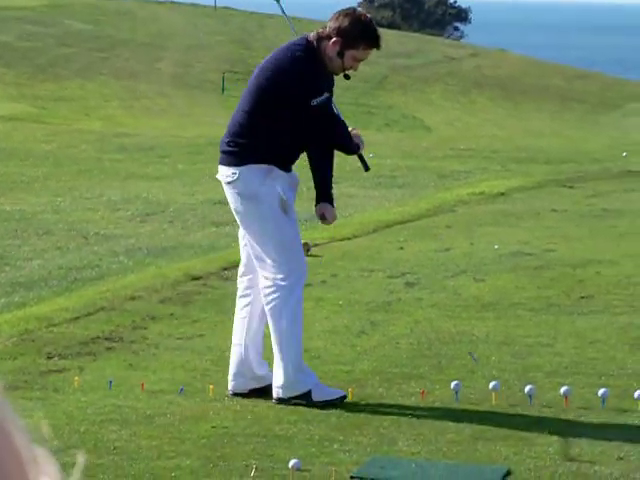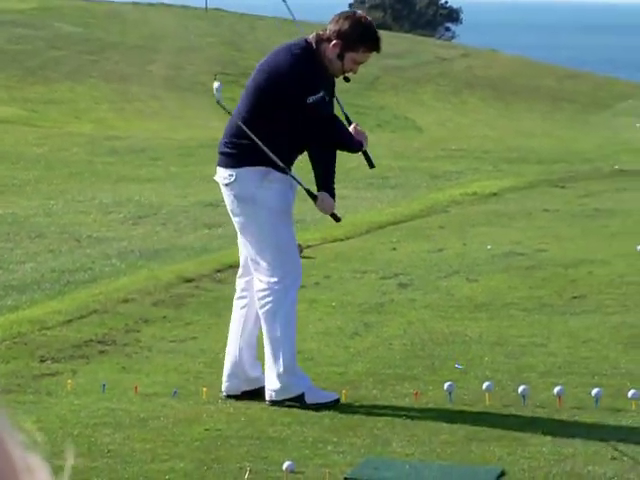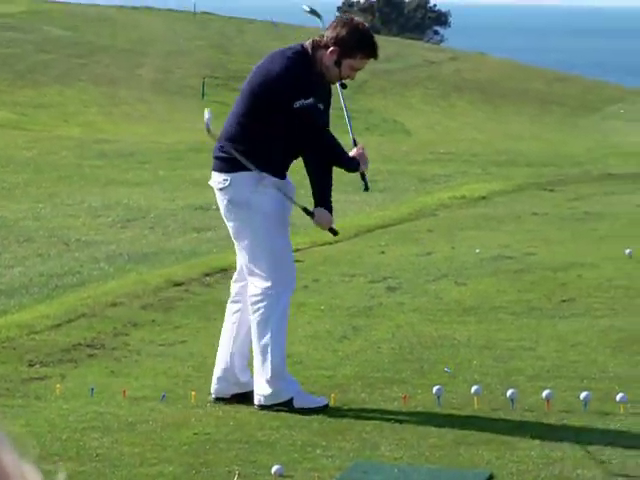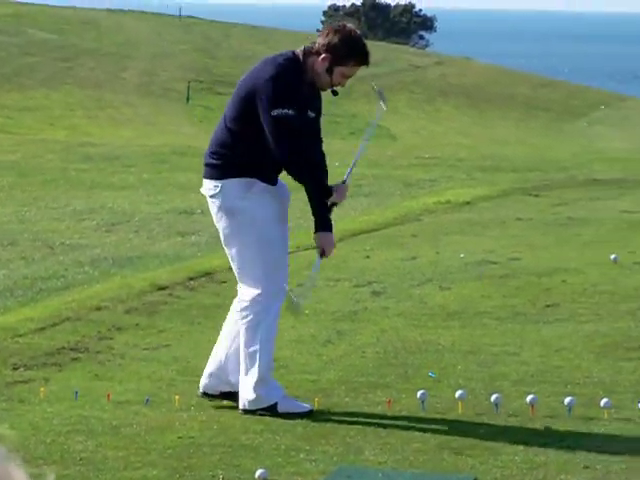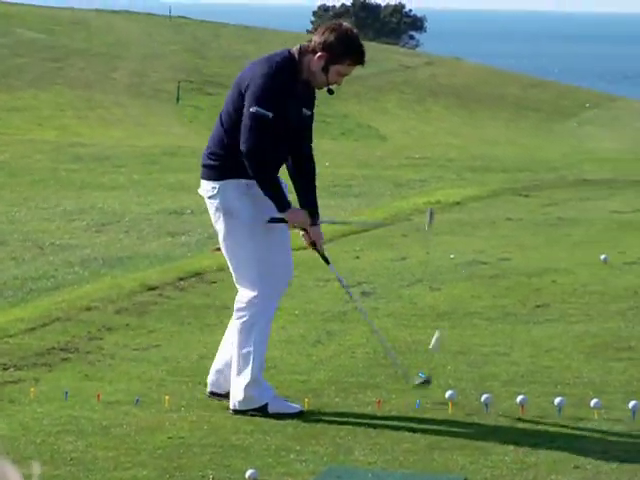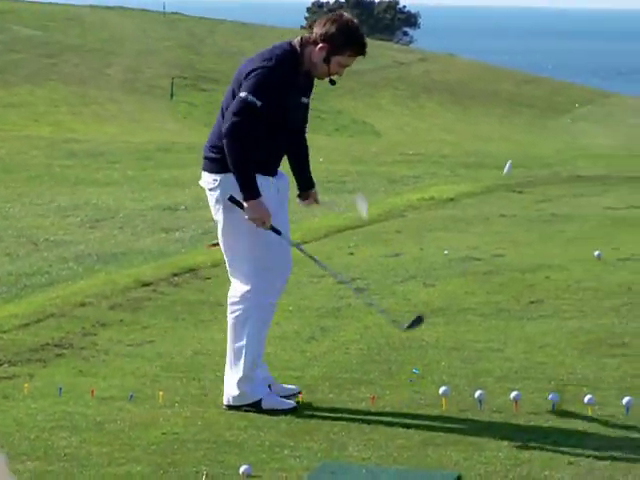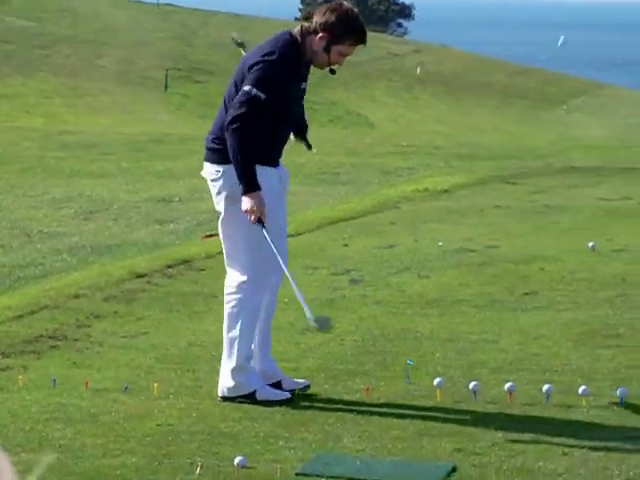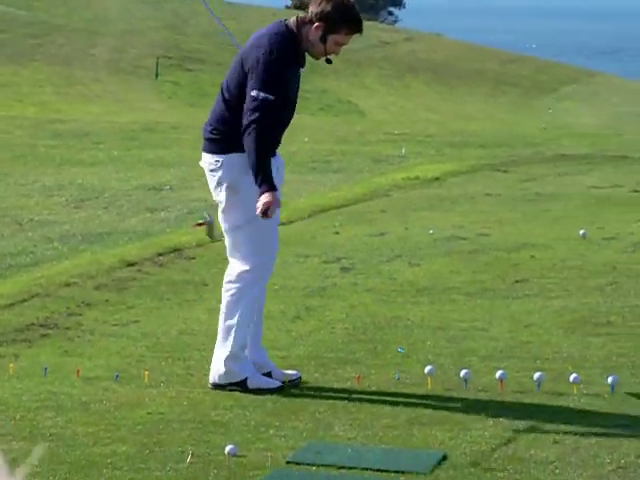
dt=0.1s
person 1, frame 1
left shoulder: (318, 70)
right shoulder: (296, 65)
left elbow: (320, 135)
right elbow: (329, 128)
left wrist: (325, 197)
right wrist: (354, 144)
left hip: (270, 172)
right hip: (252, 172)
left knee: (257, 272)
right knee: (285, 270)
left ankle: (247, 375)
right ankle: (291, 381)
person 1, frame 2
left shoulder: (319, 73)
right shoulder: (293, 66)
left elbow: (321, 135)
right elbow: (327, 127)
left wrist: (325, 190)
right wrist: (355, 141)
left hip: (267, 174)
right hip: (249, 174)
left knee: (257, 275)
right knee: (279, 273)
left ankle: (241, 377)
right ankle: (285, 383)
person 1, frame 3
left shoulder: (318, 82)
right shoulder: (286, 71)
left elbow: (317, 142)
right elbow: (315, 139)
left wrist: (323, 205)
right wrist: (351, 162)
left hip: (269, 179)
right hip: (243, 179)
left knee: (253, 278)
right knee: (273, 278)
left ankle: (231, 380)
right ankle: (272, 388)
person 1, frame 4
left shoulder: (309, 89)
right shoulder: (276, 79)
left elbow: (310, 152)
right elbow: (288, 151)
left wrist: (322, 225)
right wrist: (326, 192)
left hip: (262, 185)
right hip: (236, 185)
left knee: (260, 283)
right knee: (264, 285)
left ankle: (221, 378)
right ankle: (258, 393)
person 1, frame 5
left shoulder: (304, 87)
right shoulder: (270, 78)
left elbow: (300, 153)
right elbow: (251, 147)
left wrist: (311, 217)
right wrist: (284, 207)
left hip: (261, 184)
right hip: (234, 187)
left knee: (276, 278)
right knee: (259, 287)
left ankle: (225, 376)
right ankle: (249, 393)
person 1, frame 6
left shoulder: (302, 76)
right shoulder: (270, 70)
left elbow: (293, 136)
right elbow: (235, 130)
left wrist: (306, 185)
right wrist: (250, 195)
left hip: (264, 178)
right hip: (234, 179)
left knee: (275, 273)
right knee: (255, 281)
left ankle: (252, 374)
right ankle: (243, 389)
person 1, frame 7
left shoulder: (296, 59)
right shoulder: (274, 61)
right elbow: (239, 122)
left wrist: (302, 134)
right wrist: (250, 190)
left hip: (264, 168)
right hip: (237, 170)
left knee: (269, 268)
right knee: (250, 272)
left ankle: (261, 370)
right ankle: (237, 380)
person 1, frame 8
left shoulder: (290, 45)
right shoulder: (273, 52)
right elbow: (255, 120)
right wrist: (267, 188)
left hip: (257, 157)
right hip: (234, 159)
left knee: (260, 260)
right knee: (251, 262)
left ankle: (250, 359)
right ankle: (230, 368)
